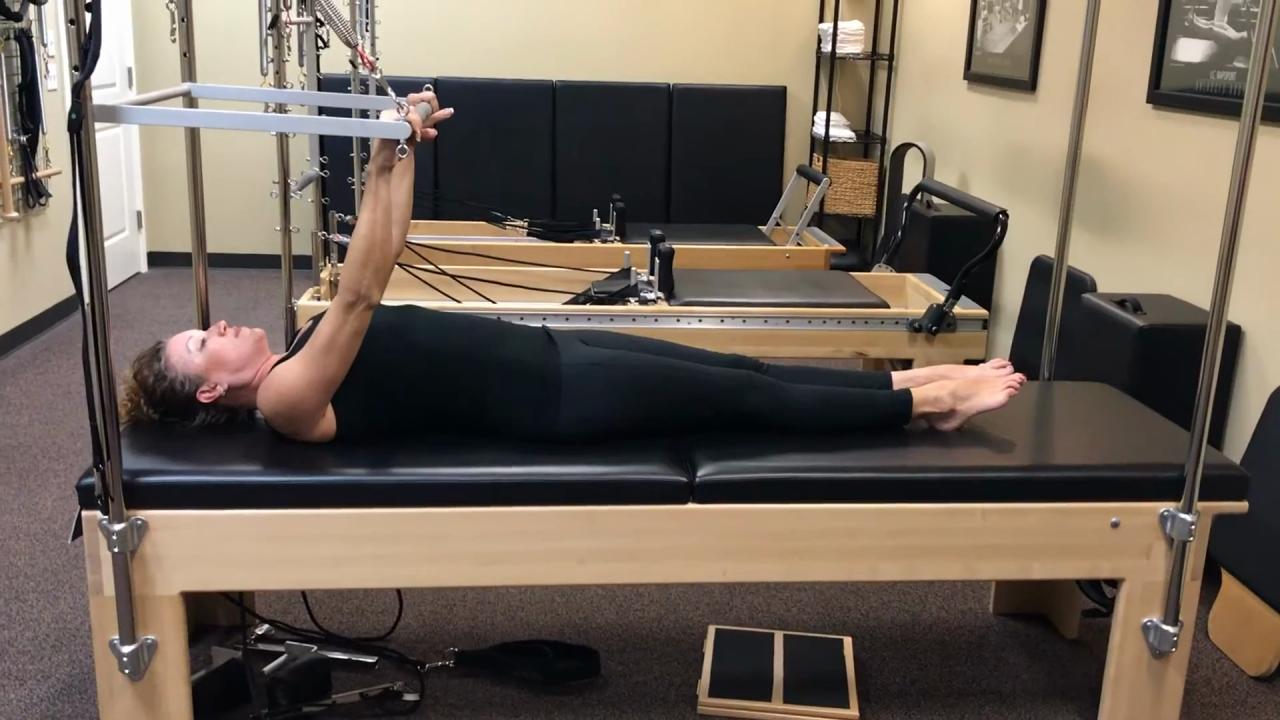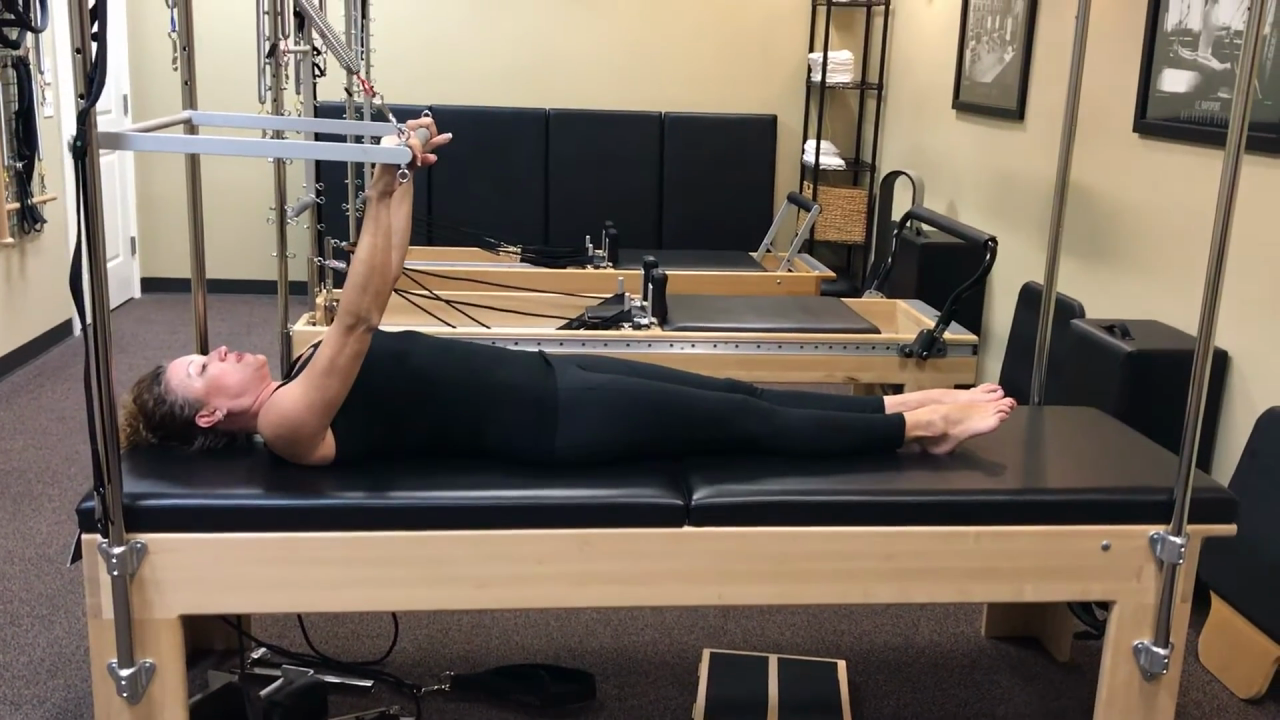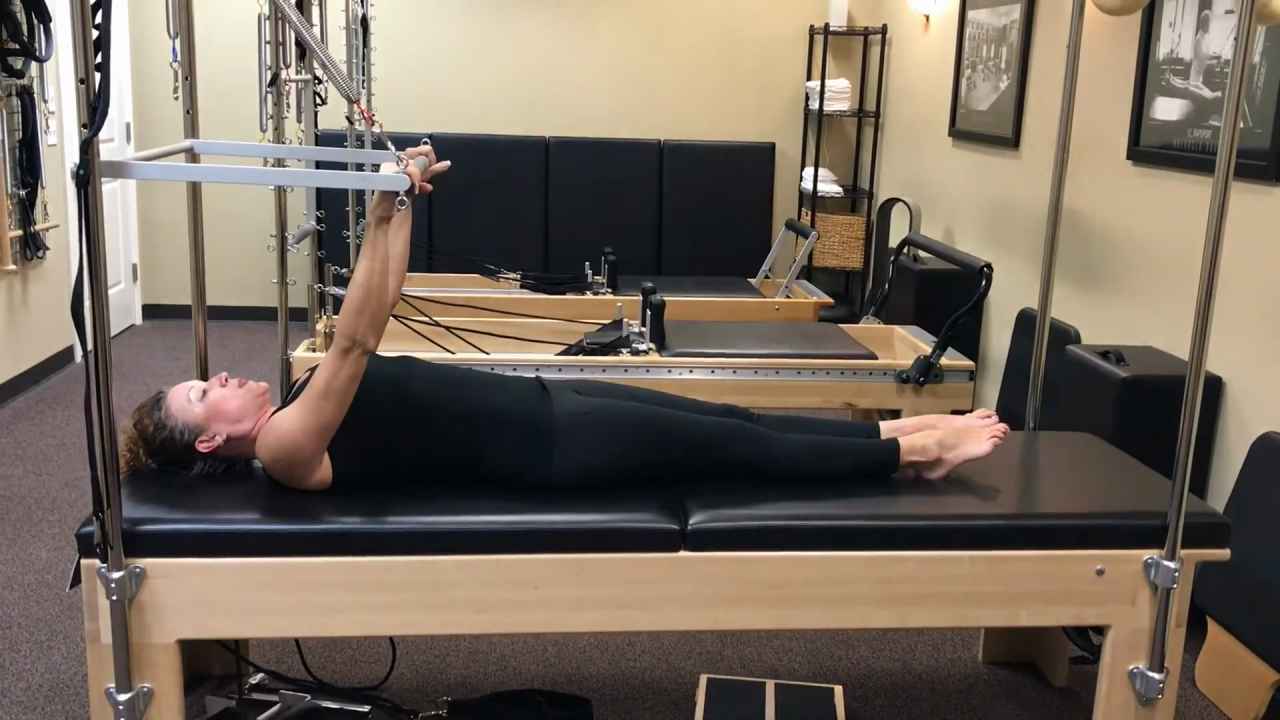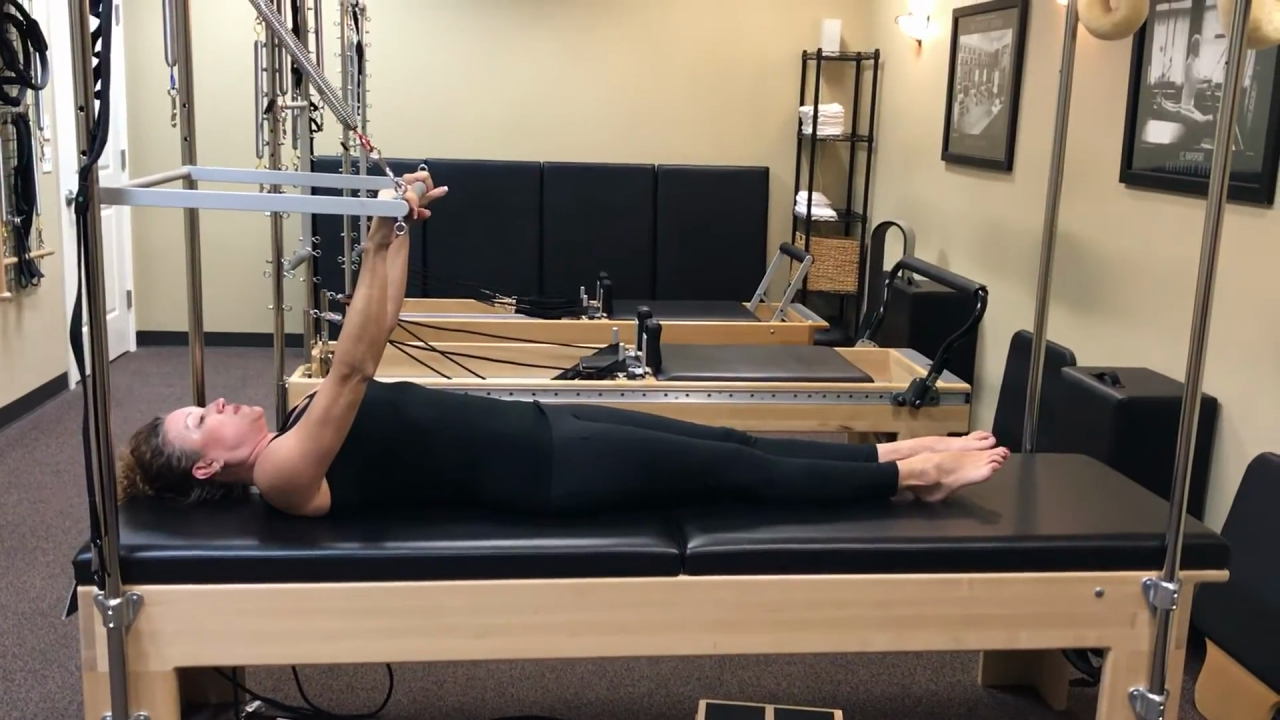
dt=1s
person 1, frame 1
left shoulder: (298, 361)
right shoulder: (288, 401)
left elbow: (378, 268)
right elbow: (359, 291)
left wrist: (400, 153)
right wrist: (382, 165)
left hip: (544, 352)
right hip: (547, 398)
left knee: (738, 370)
right knee: (744, 398)
left ankle: (911, 381)
right ankle: (924, 405)
person 1, frame 2
left shoulder: (298, 382)
right shoulder: (291, 425)
left elbow: (377, 285)
right elbow: (359, 316)
left wrist: (401, 175)
right wrist: (381, 189)
left hip: (540, 377)
right hip: (543, 423)
left knee: (732, 396)
right knee: (741, 423)
left ankle: (905, 406)
right ankle: (918, 427)
person 1, frame 3
left shoulder: (297, 409)
right shoulder: (286, 449)
left elbow: (378, 308)
right elbow: (355, 341)
left wrist: (400, 203)
right wrist: (378, 217)
left hip: (534, 404)
right hip: (537, 449)
left knee: (725, 421)
right knee: (732, 447)
left ankle: (900, 432)
right ankle: (915, 455)
person 1, frame 4
left shoulder: (294, 434)
right shoulder: (283, 476)
left elbow: (376, 335)
right elbow: (354, 366)
left wrist: (397, 230)
right wrist: (377, 244)
left hip: (533, 428)
right hip: (536, 473)
left knee: (725, 444)
right knee: (731, 471)
left ankle: (893, 453)
right ankle: (910, 479)
